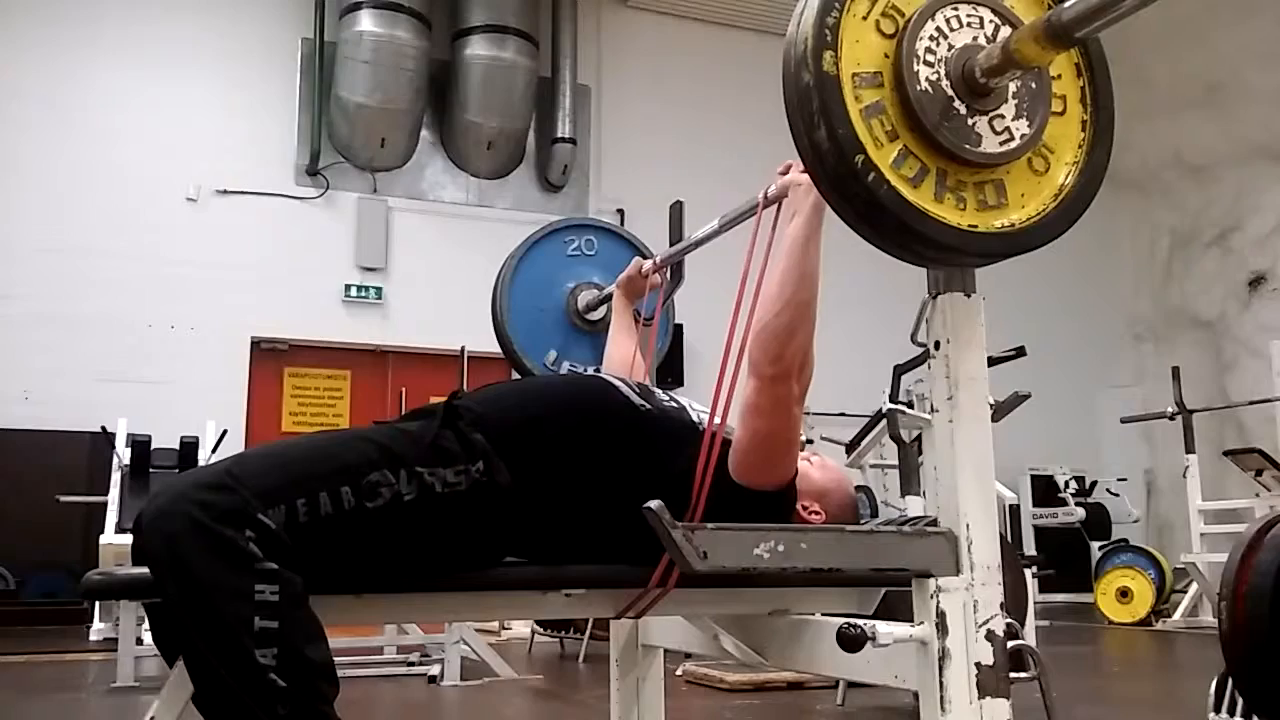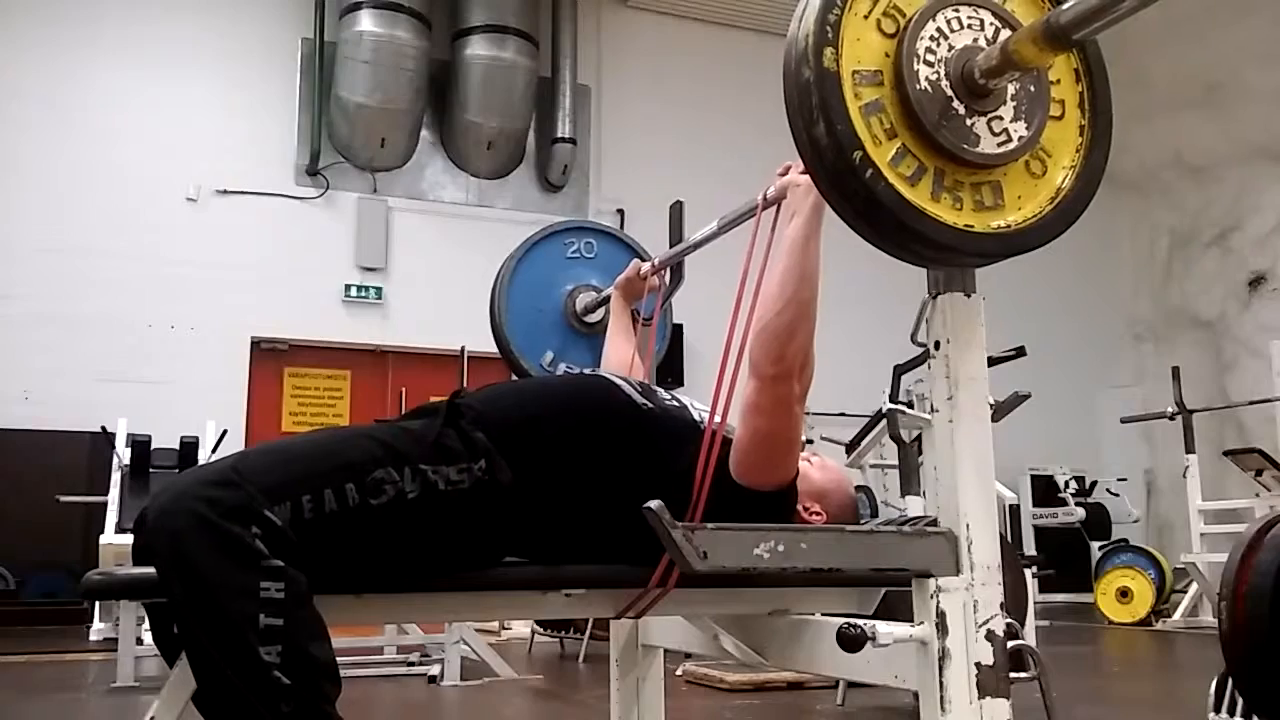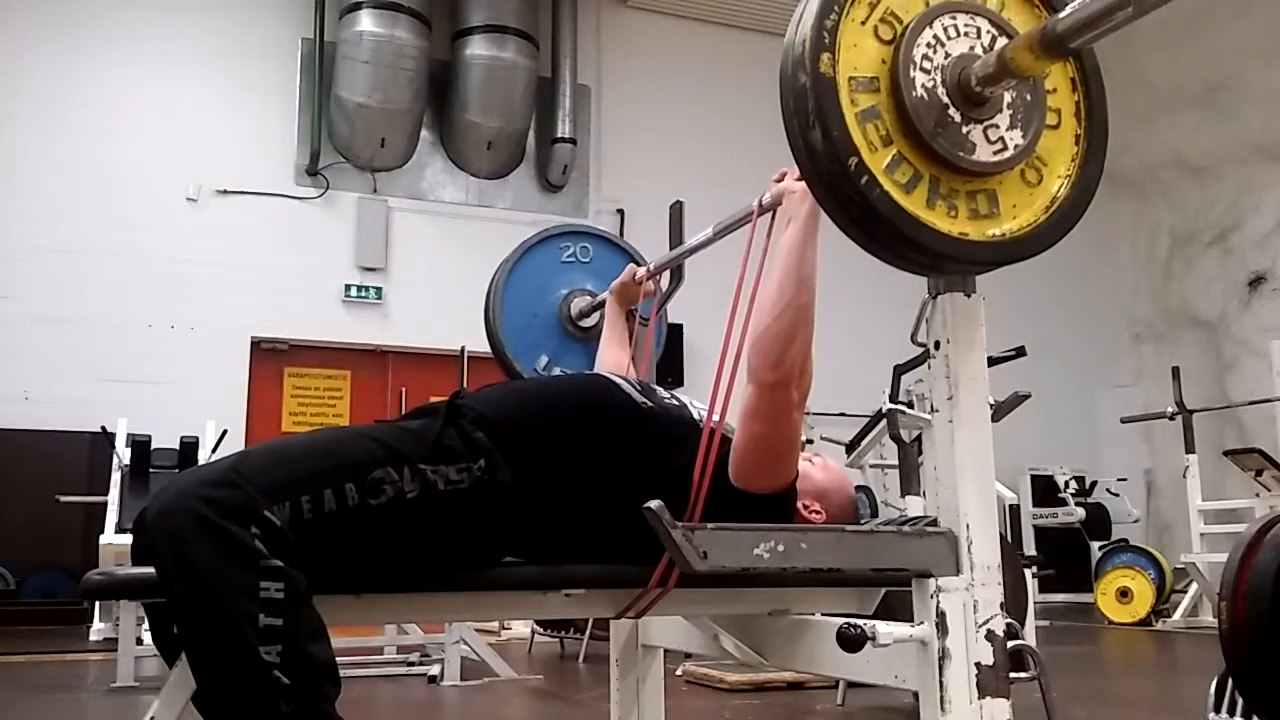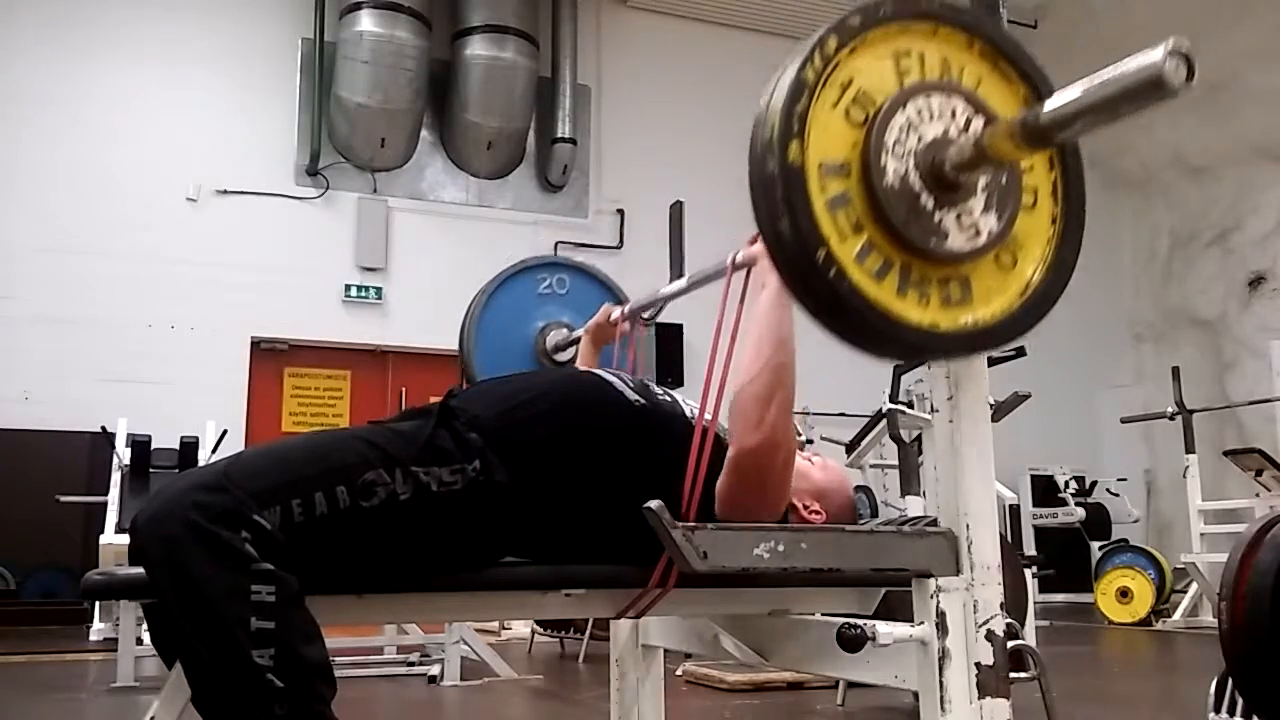
dt=0.5s
person 1, frame 1
left shoulder: (748, 496)
right shoulder: (691, 457)
left elbow: (776, 370)
right elbow: (620, 404)
left wrist: (806, 207)
right wrist: (625, 303)
left knee: (204, 515)
right knee: (181, 518)
person 1, frame 2
left shoulder: (751, 492)
right shoulder: (697, 459)
left elbow: (778, 370)
right elbow: (621, 405)
left wrist: (803, 209)
right wrist: (622, 307)
left knee: (208, 511)
right knee: (184, 516)
person 1, frame 3
left shoulder: (749, 498)
right shoulder: (695, 461)
left elbow: (776, 377)
right elbow: (613, 405)
left wrist: (800, 214)
right wrist: (616, 309)
left knee: (209, 512)
right knee: (181, 519)
person 1, frame 4
left shoulder: (749, 506)
right shoulder: (685, 459)
left elbow: (753, 439)
left wrist: (776, 274)
right wrist: (592, 349)
left knee: (200, 518)
right knee: (182, 520)
